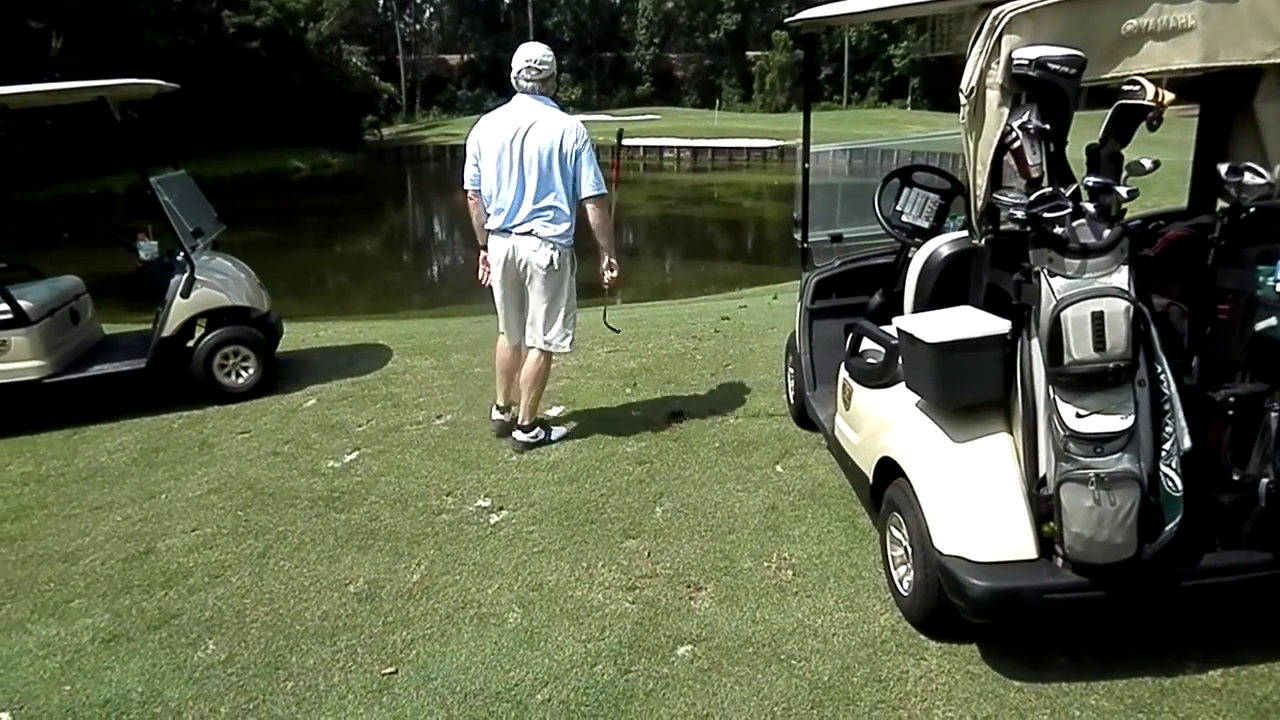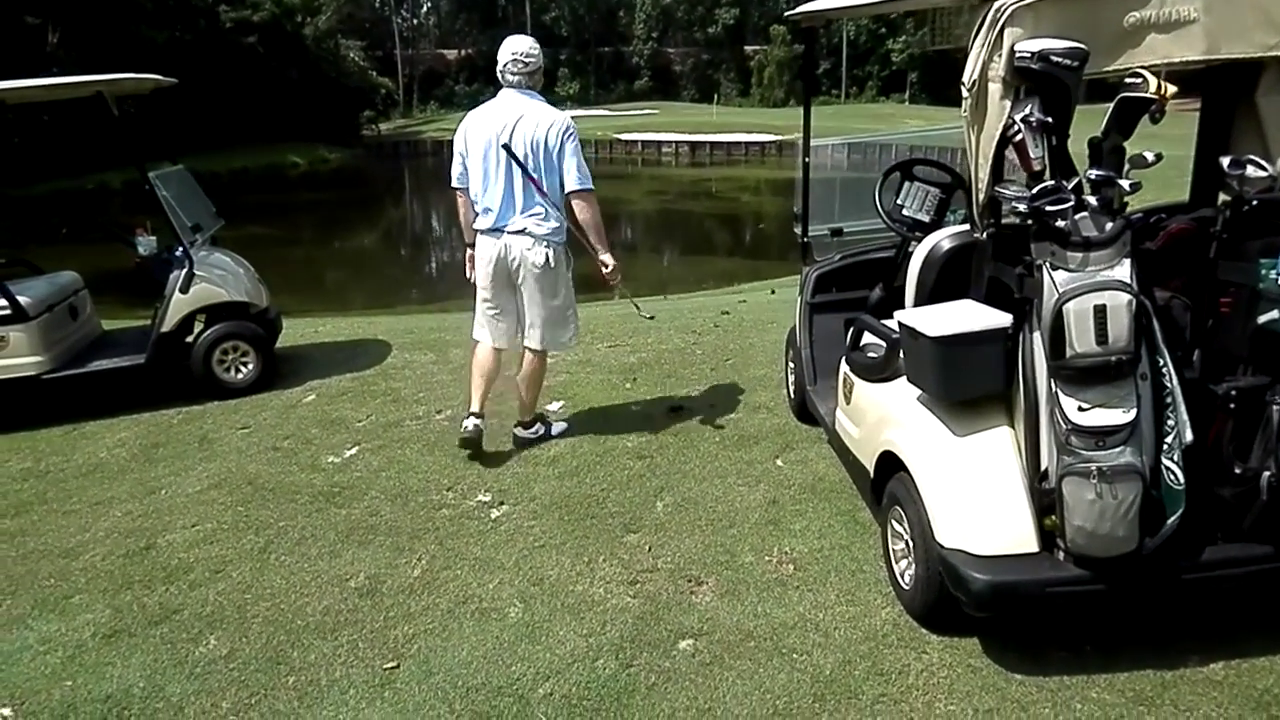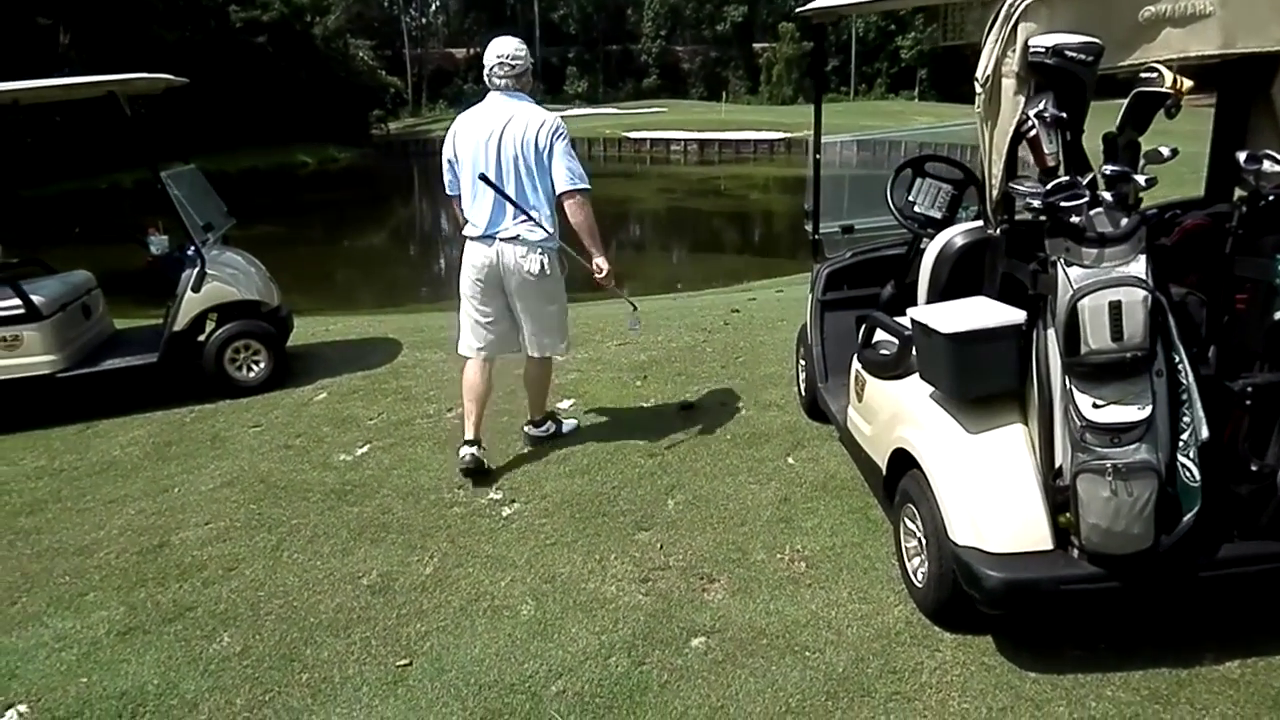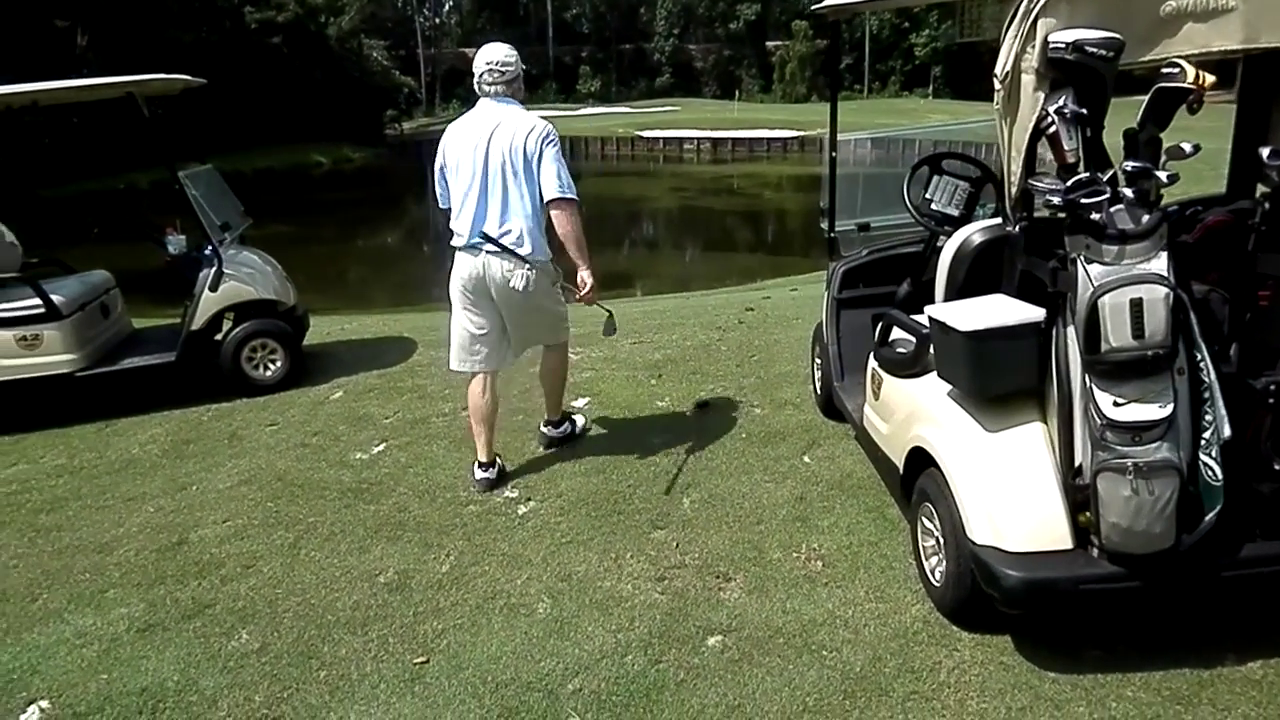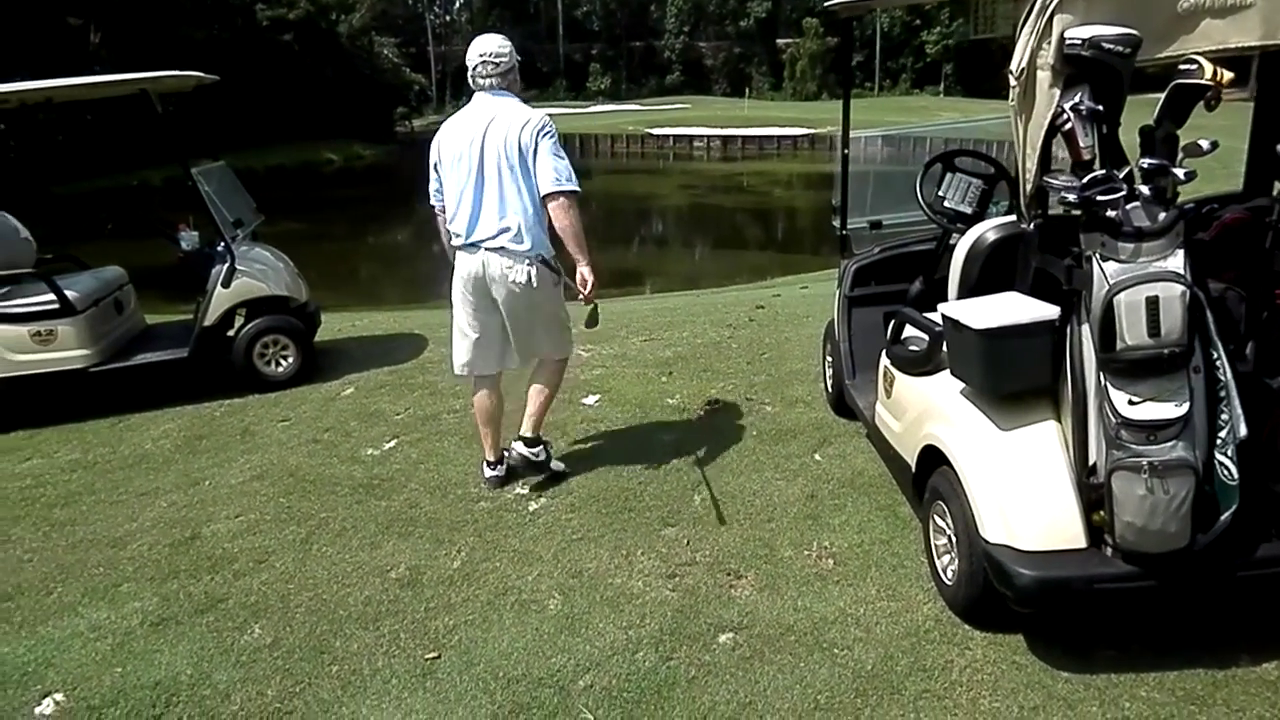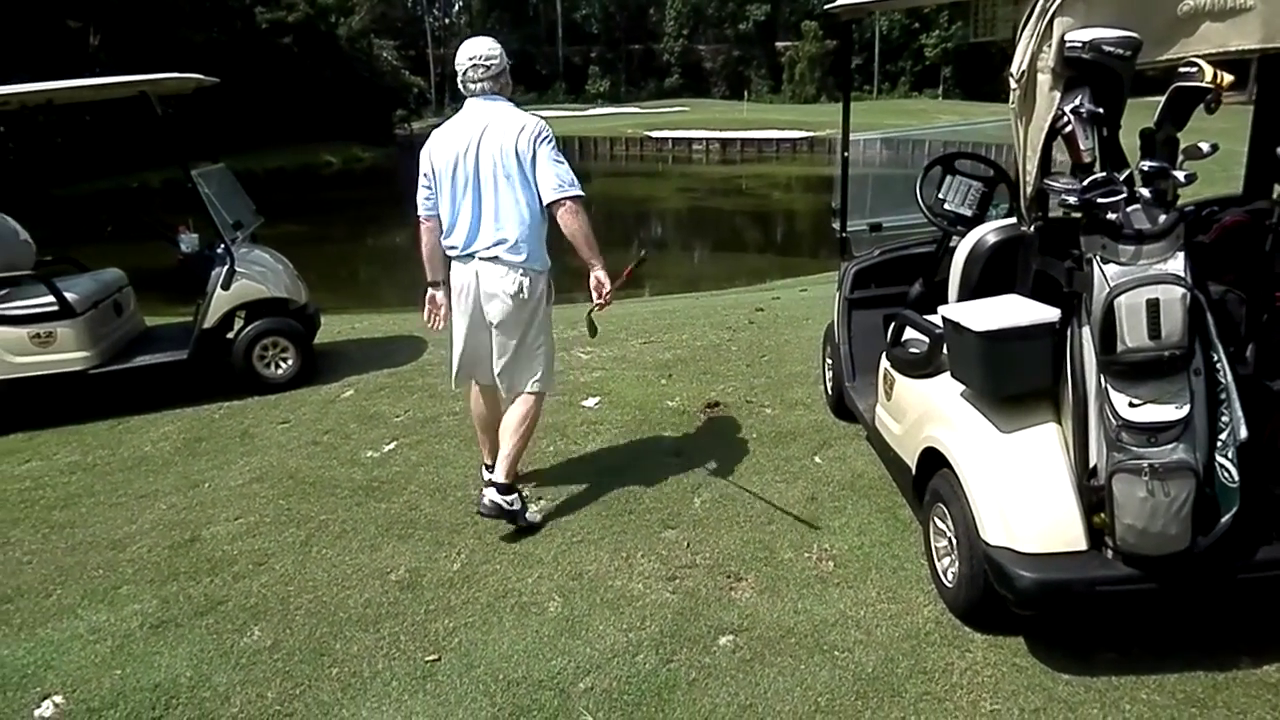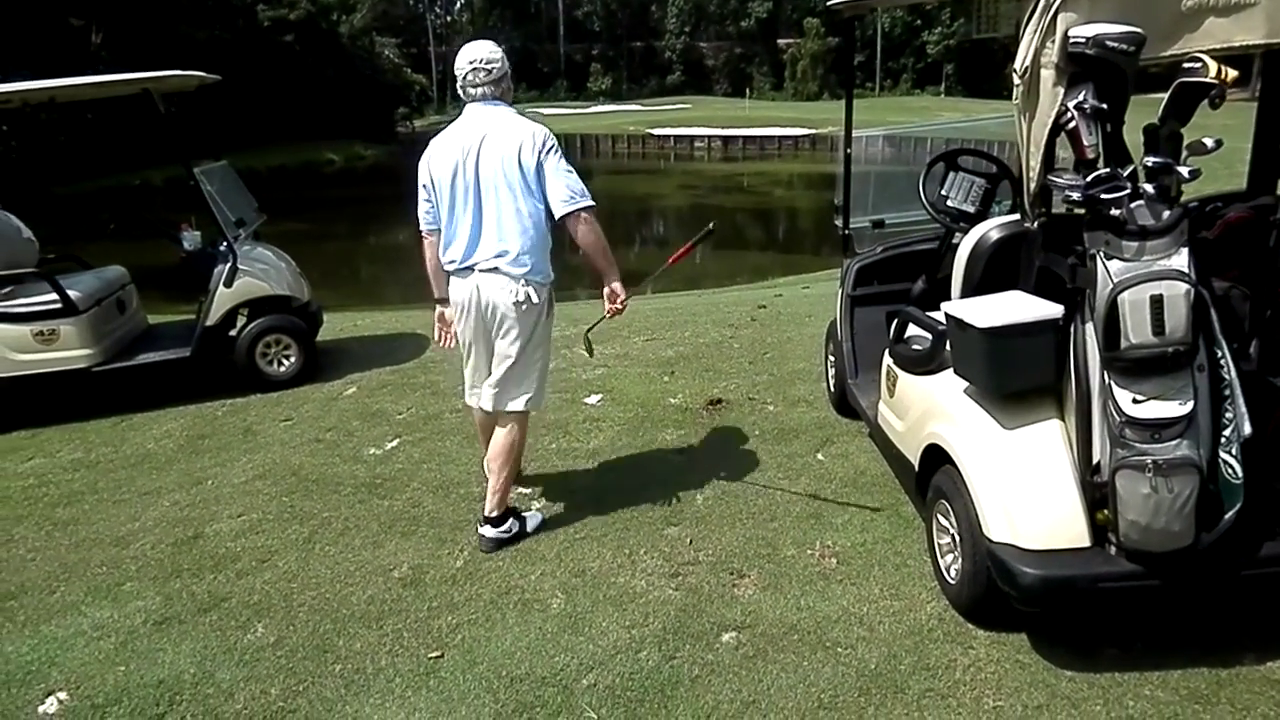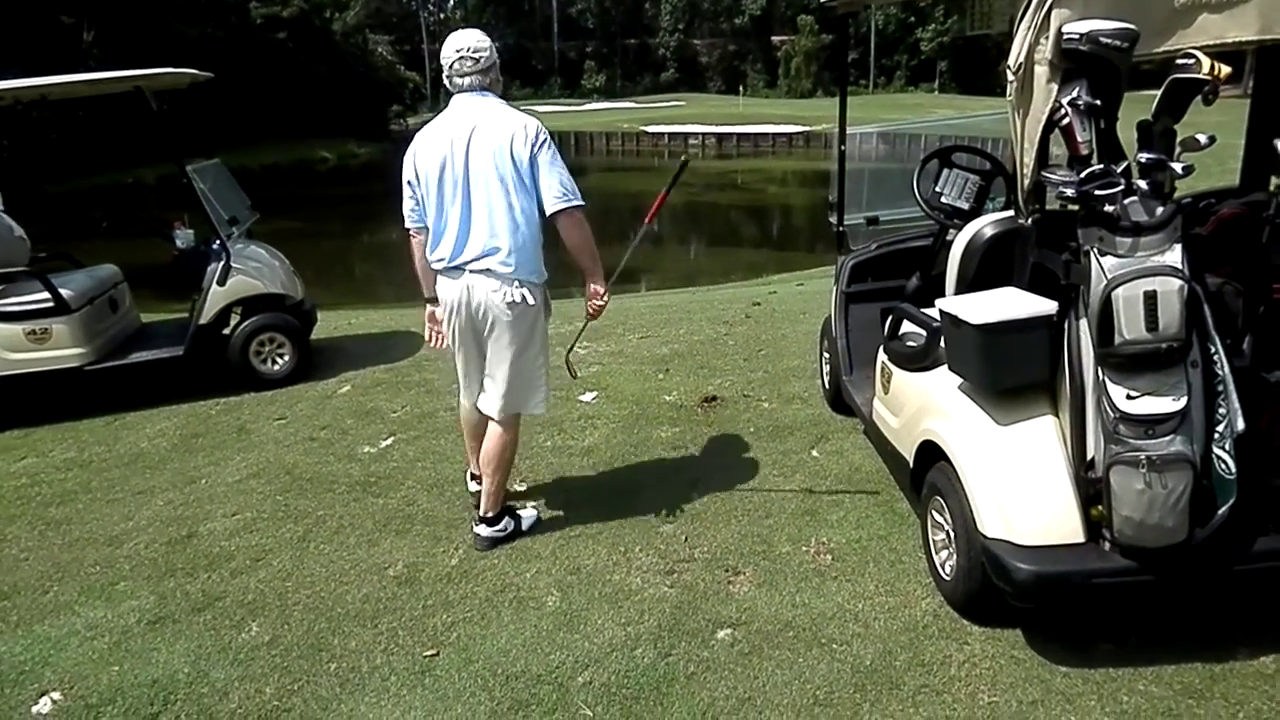
dt=0.2s
person 1, frame 1
left shoulder: (486, 126)
right shoulder: (569, 129)
left elbow: (474, 196)
right elbow: (593, 200)
left wrist: (484, 247)
right wrist: (608, 255)
left hip: (502, 244)
right hip: (547, 246)
left knee: (510, 330)
right knee: (541, 341)
left ankle: (502, 409)
right ankle: (527, 427)
person 1, frame 2
left shoulder: (473, 122)
right shoulder: (555, 122)
left elbow: (462, 194)
right elbow: (580, 195)
left wrist: (471, 244)
right wrist: (602, 251)
left hip: (489, 243)
right hip: (538, 245)
left knee: (489, 335)
right knee: (537, 341)
left ankle: (474, 416)
right ankle: (527, 425)
person 1, frame 3
left shoulder: (461, 126)
right shoulder: (545, 124)
left elbow: (455, 200)
right elbow: (573, 197)
right wrist: (597, 253)
left hip: (478, 253)
right hip: (531, 251)
left knee: (479, 352)
right knee: (541, 347)
left ankle: (471, 444)
right ankle: (540, 423)
person 1, frame 4
left shoulder: (453, 134)
right shoulder: (536, 129)
right elbow: (561, 206)
right wrist: (583, 266)
left hip: (468, 264)
right hip: (522, 265)
left knee: (480, 368)
right knee: (555, 338)
left ankle: (486, 464)
right ankle: (555, 422)
person 1, frame 5
left shoulder: (448, 131)
right shoulder: (532, 123)
left elbow: (442, 211)
right elbow: (559, 200)
right wrist: (581, 261)
left hip: (470, 263)
right hip: (522, 262)
left knee: (484, 369)
right knee: (552, 353)
left ankle: (494, 461)
right ankle: (529, 440)
person 1, frame 6
left shoulder: (439, 140)
right shoulder: (528, 129)
left elbow: (429, 223)
right elbow: (565, 205)
left wrist: (436, 284)
right wrist: (595, 266)
left hip: (464, 273)
right hip: (517, 275)
left knee: (480, 376)
right knee: (527, 385)
left ankle: (493, 465)
right ankle: (502, 488)
person 1, frame 7
left shoulder: (438, 148)
right shoulder: (531, 136)
left elbow: (431, 236)
right elbow: (577, 215)
left wrist: (442, 300)
right wrist: (611, 277)
left hip: (464, 286)
right hip: (518, 286)
left knee: (483, 389)
right knee: (512, 403)
left ankle: (494, 466)
right ankle: (496, 517)
person 1, frame 8
left shoulder: (424, 141)
right shoulder: (523, 129)
left elbow: (418, 233)
right elbow: (567, 214)
left wrist: (431, 300)
right wrist: (595, 278)
left hip: (453, 287)
right hip: (510, 286)
left knee: (474, 393)
right knee: (505, 405)
left ankle: (475, 475)
right ankle: (492, 517)
